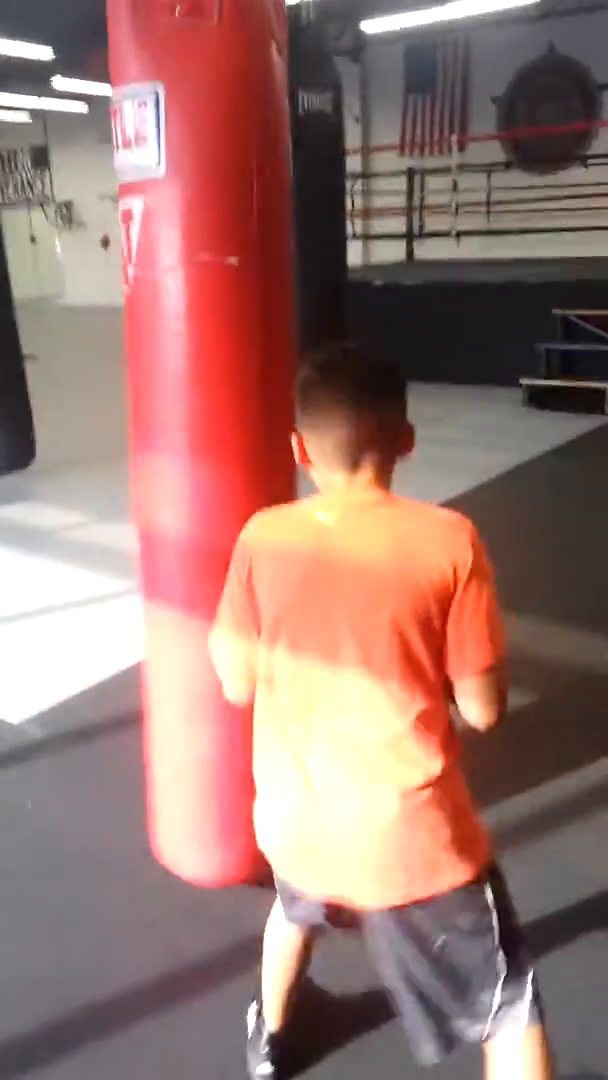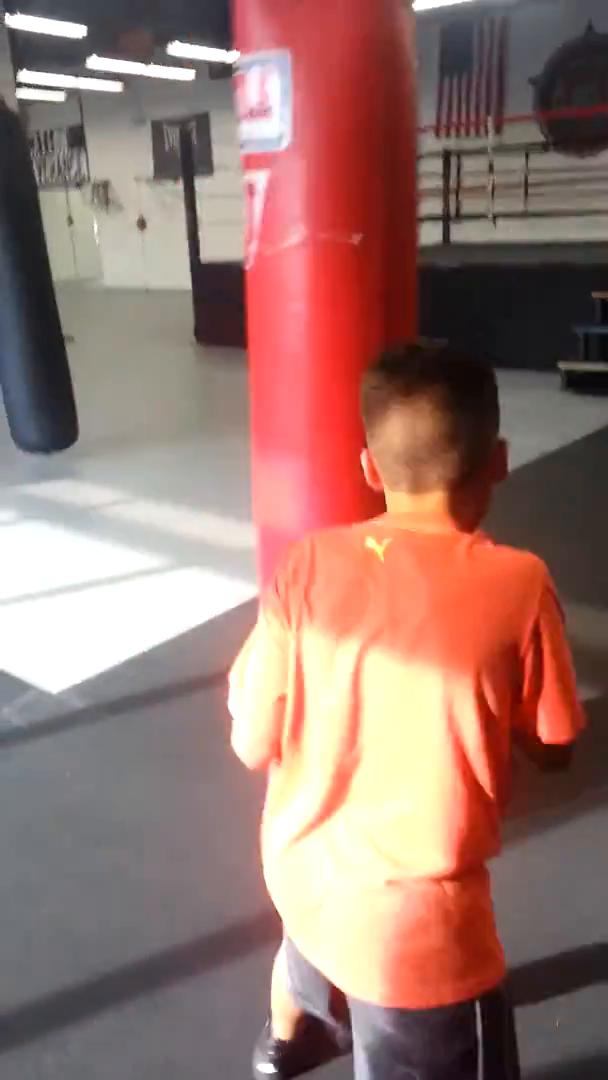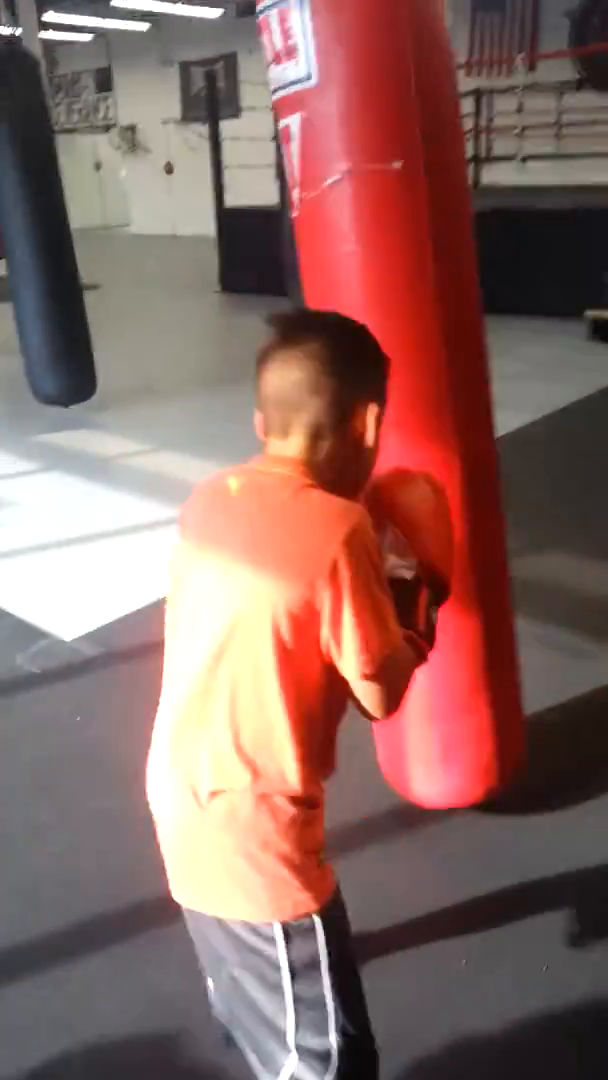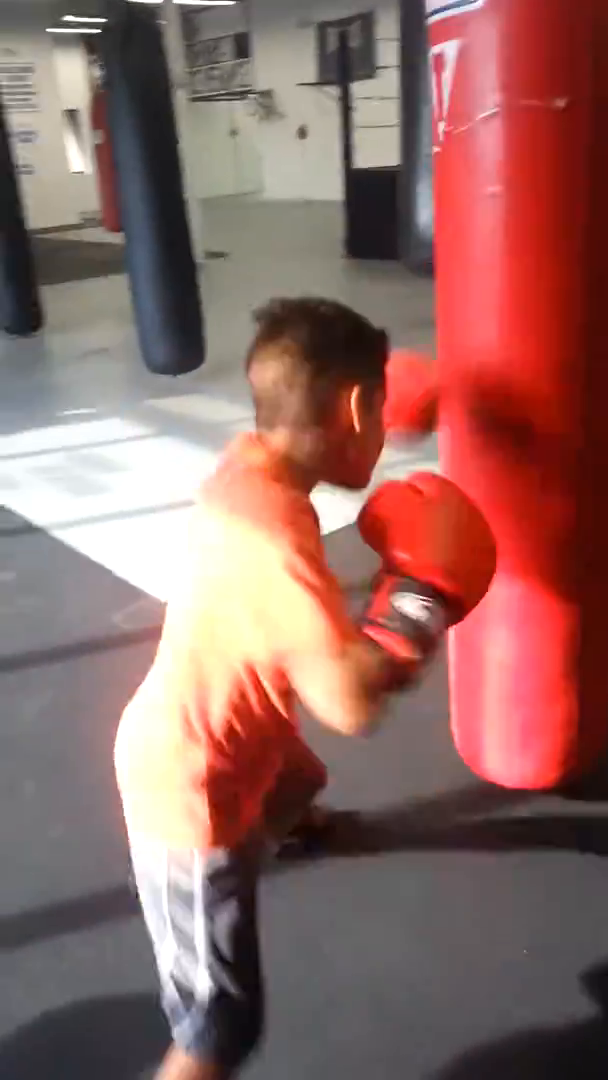
dt=0.4s
person 1, frame 1
left shoulder: (264, 540)
right shoulder: (450, 544)
left elbow: (237, 684)
right elbow: (483, 707)
left hip: (297, 815)
right hip: (411, 830)
left knee: (298, 904)
right knee: (506, 1014)
person 1, frame 2
left shoulder: (308, 564)
right shoulder: (519, 586)
left elbow: (253, 742)
right elbow: (553, 748)
left hip: (304, 869)
right hip: (420, 922)
left knee: (310, 940)
person 1, frame 3
left shoulder: (210, 500)
right shoulder: (336, 529)
right elbow: (380, 695)
right wrist: (415, 618)
left hip: (184, 792)
right hip: (246, 830)
left ankle: (236, 971)
person 1, frame 4
left shoulder: (250, 465)
right shoulder: (280, 536)
right elbow: (351, 707)
left hip: (222, 742)
right hip: (192, 786)
left knee: (301, 780)
left ankle: (265, 842)
